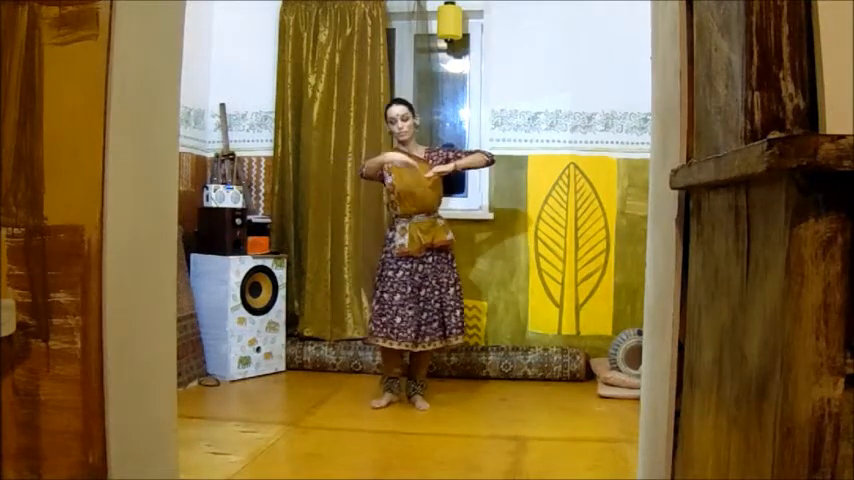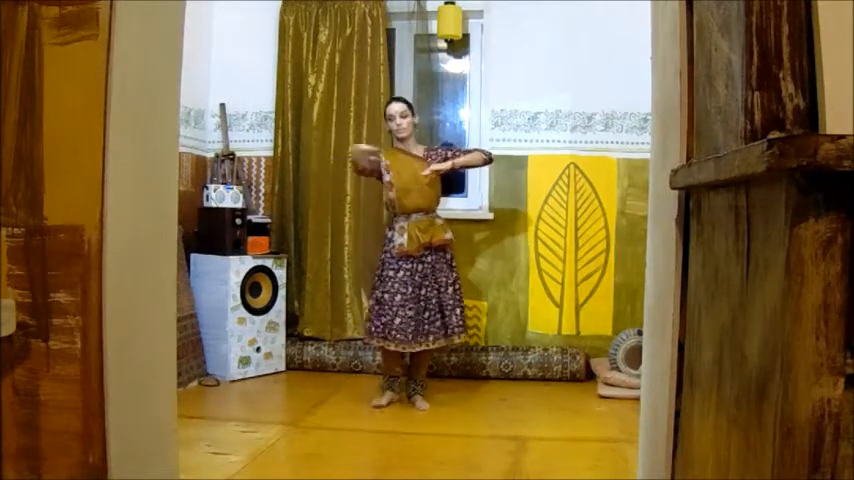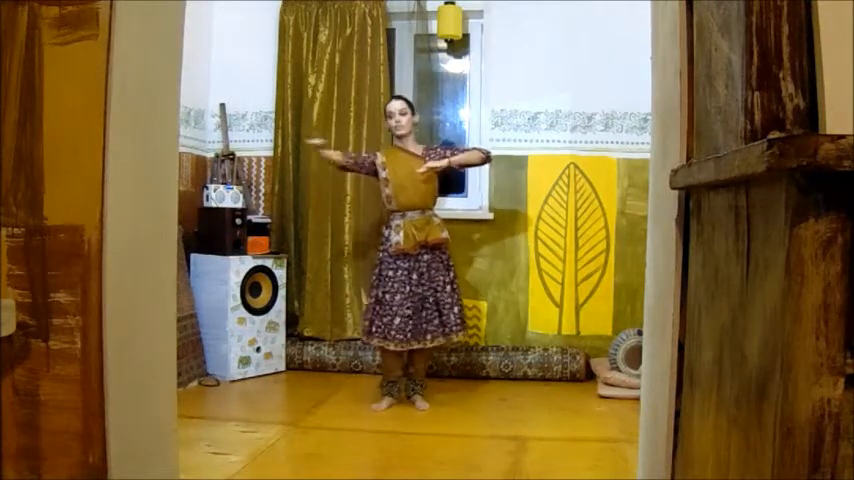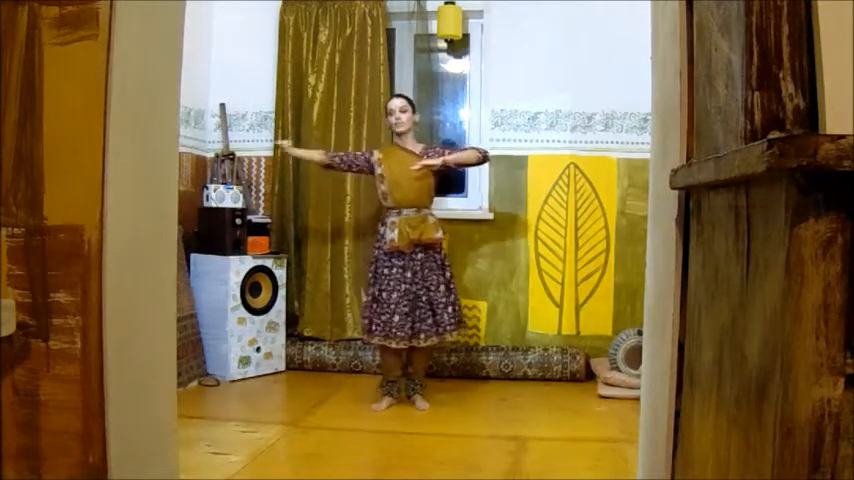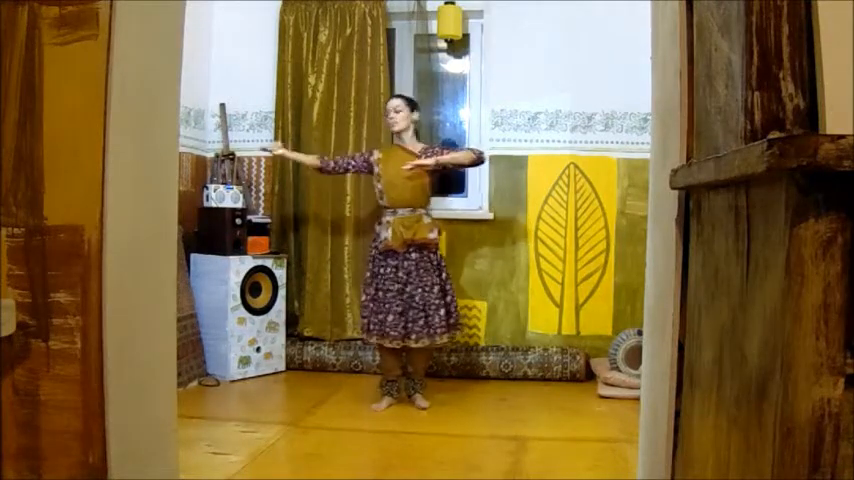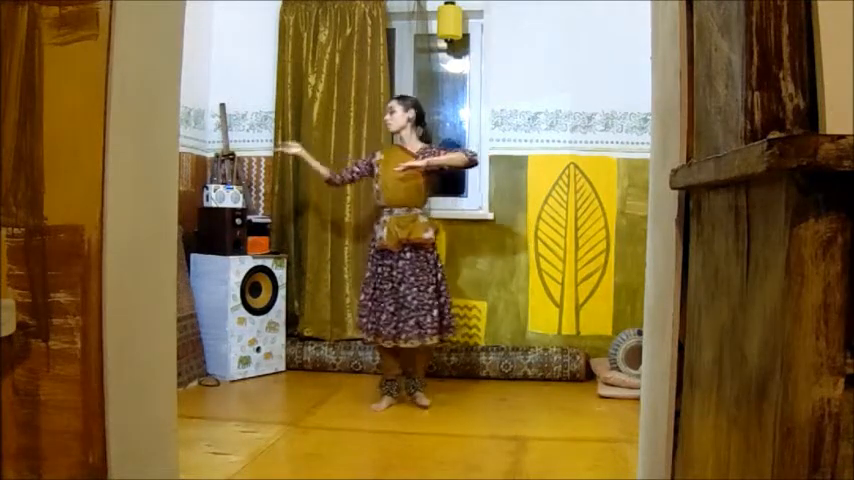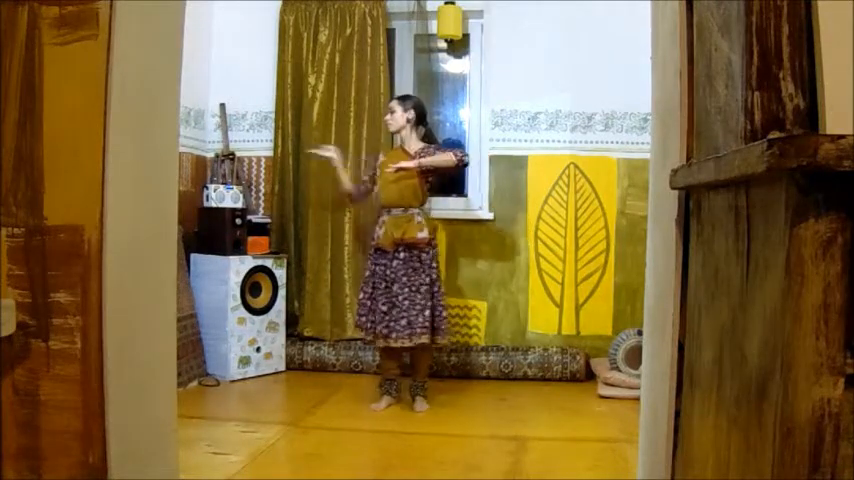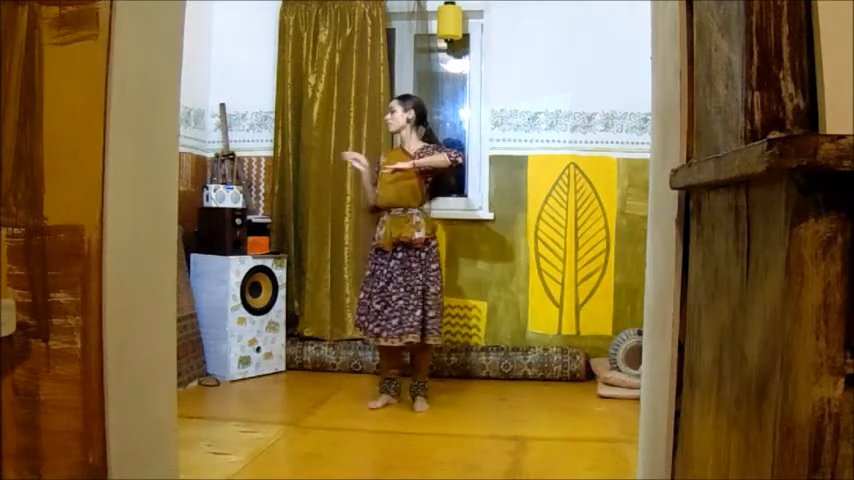
dt=0.1s
person 1, frame 1
left shoulder: (437, 155)
right shoulder: (385, 162)
left elbow: (486, 158)
right elbow: (365, 170)
left wrist: (451, 167)
right wrist: (390, 157)
left hip: (434, 244)
right hip: (400, 244)
left knee: (431, 318)
right knee: (393, 318)
left ankle: (416, 388)
right ankle: (390, 385)
person 1, frame 2
left shoulder: (437, 153)
right shoulder: (381, 160)
left elbow: (484, 157)
right elbow: (360, 166)
left wrist: (446, 165)
right wrist: (360, 154)
left hip: (434, 242)
right hip: (400, 244)
left knee: (430, 319)
right knee: (393, 318)
left ankle: (416, 389)
right ankle: (390, 385)
person 1, frame 3
left shoulder: (434, 153)
right shoulder: (379, 159)
left elbow: (483, 155)
right elbow: (347, 162)
left wrist: (445, 163)
right wrist: (325, 151)
left hip: (431, 241)
right hip: (397, 242)
left knee: (427, 318)
right knee: (392, 317)
left ankle: (416, 389)
right ankle: (390, 389)
person 1, frame 4
left shoulder: (433, 152)
right shoulder: (377, 157)
left elbow: (481, 155)
right elbow: (335, 161)
left wrist: (442, 161)
right wrist: (295, 151)
left hip: (426, 239)
right hip: (392, 239)
left knee: (427, 315)
right knee: (391, 316)
left ankle: (415, 388)
right ankle: (390, 389)
person 1, frame 5
left shoulder: (431, 152)
right shoulder: (376, 157)
left elbow: (477, 156)
right elbow: (330, 165)
left wrist: (436, 161)
right wrist: (287, 153)
left hip: (421, 239)
right hip: (388, 239)
left knee: (423, 315)
right knee: (387, 316)
left ankle: (416, 387)
right ankle: (390, 388)
person 1, frame 6
left shoulder: (428, 152)
right shoulder: (379, 157)
left elbow: (469, 158)
right elbow: (336, 178)
left wrist: (424, 163)
right wrist: (302, 154)
left hip: (418, 239)
right hip: (385, 238)
left knee: (421, 316)
right knee: (383, 315)
left ankle: (417, 386)
right ankle: (389, 389)
person 1, frame 7
left shoulder: (428, 153)
right shoulder: (384, 159)
left elbow: (460, 158)
right elbow: (356, 194)
left wrist: (415, 163)
right wrist: (337, 160)
left hip: (416, 239)
right hip: (385, 239)
left knee: (418, 316)
right knee: (384, 316)
left ankle: (418, 390)
right ankle: (389, 389)
person 1, frame 8
left shoulder: (428, 152)
right shoulder: (386, 158)
left elbow: (455, 159)
left wrist: (410, 164)
right wrist: (364, 171)
left hip: (416, 239)
right hip: (385, 238)
left knee: (417, 316)
right knee: (381, 314)
left ankle: (419, 391)
right ankle: (389, 389)
